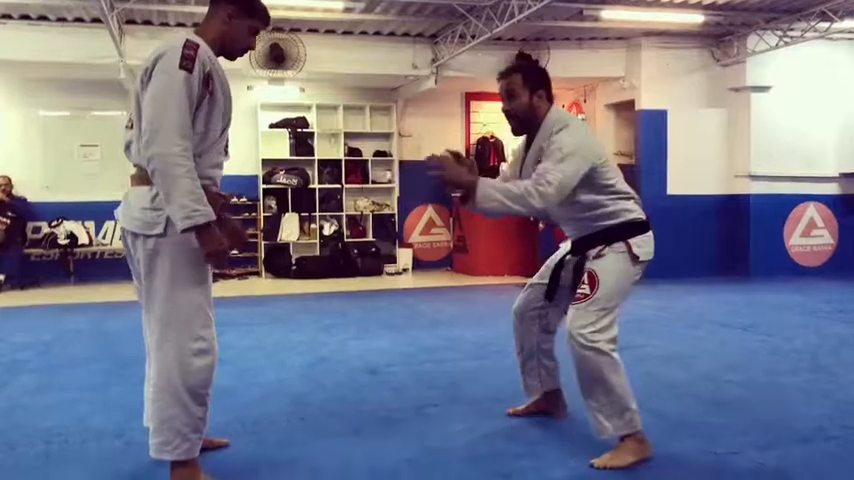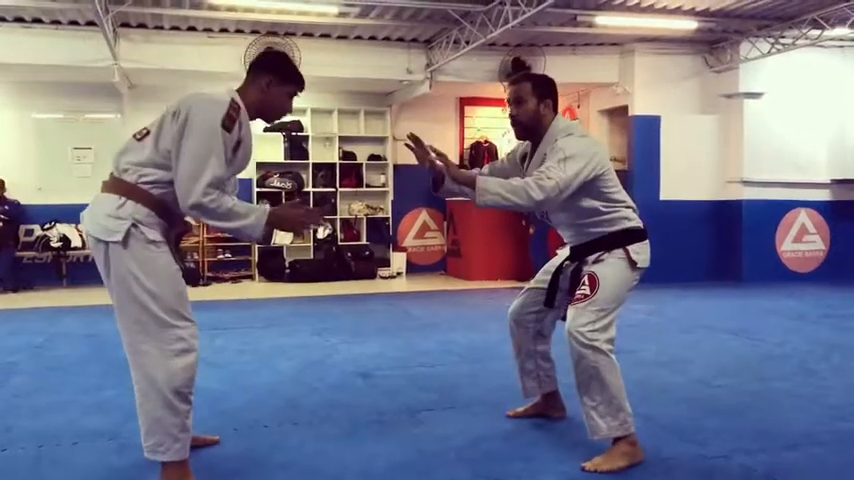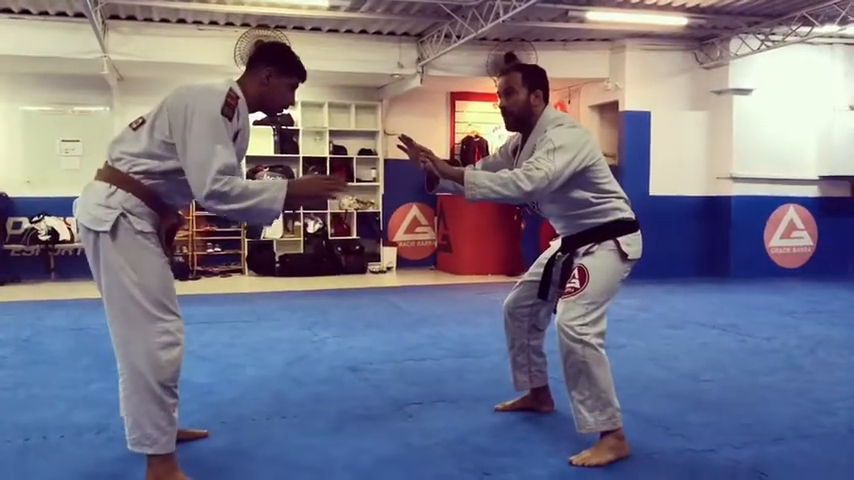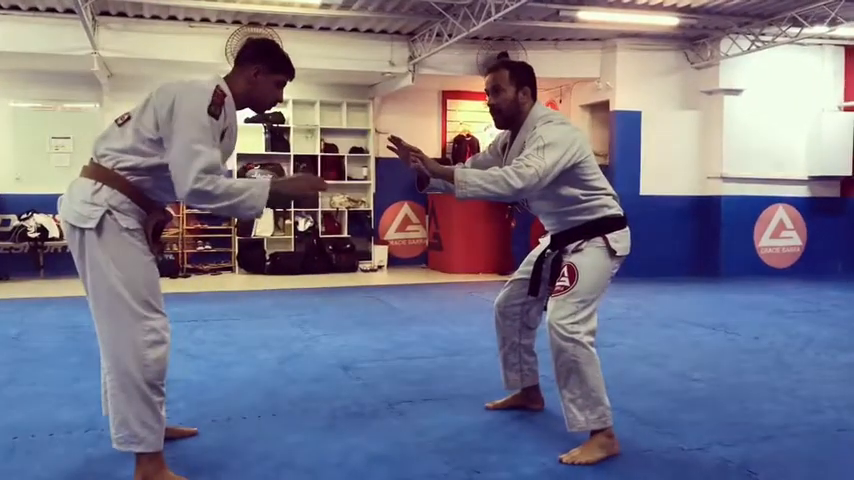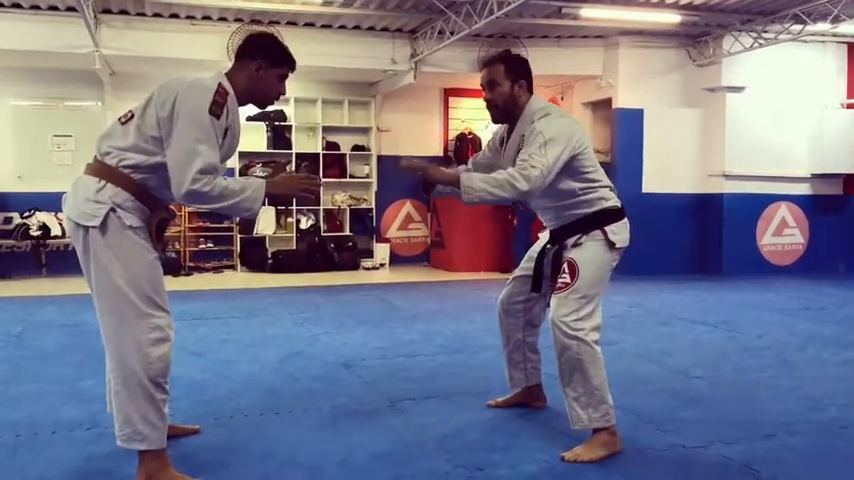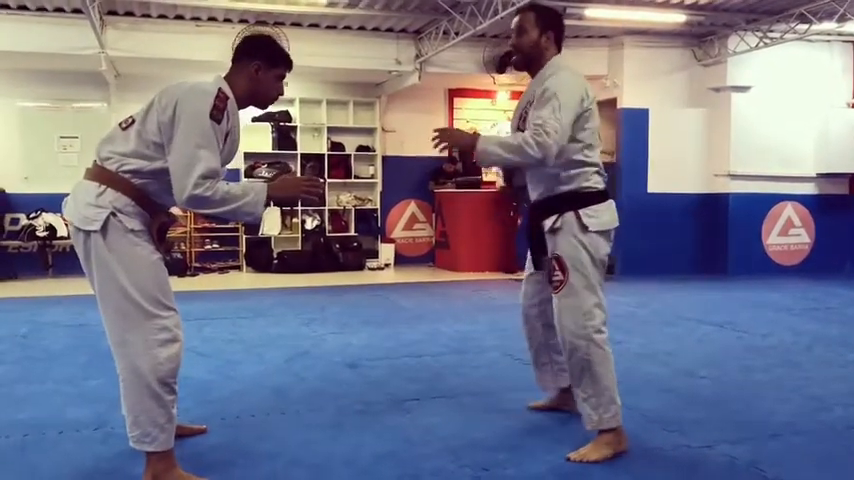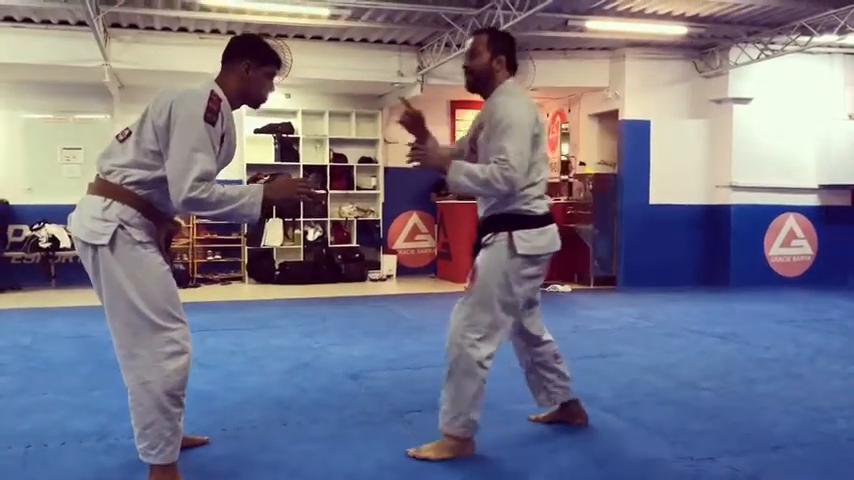
dt=0.7s
person 1, frame 1
left shoulder: (199, 64)
right shoulder: (185, 56)
right elbow: (165, 149)
left wrist: (212, 217)
right wrist: (202, 225)
left hip: (170, 213)
right hip: (167, 216)
left knee: (172, 334)
right knee: (187, 340)
left ankle: (178, 434)
person 1, frame 2
left shoulder: (230, 120)
right shoulder: (216, 112)
left elbow: (209, 196)
right elbow: (200, 198)
left wrist: (270, 217)
right wrist: (269, 218)
left hip: (133, 220)
right hip: (126, 222)
left knee: (157, 338)
right knee: (170, 343)
left ankle: (169, 433)
person 1, frame 3
left shoulder: (228, 110)
right shoulder: (213, 102)
left elbow: (215, 188)
right elbow: (215, 189)
left wrist: (281, 199)
right wrist: (290, 191)
left hip: (129, 211)
right hip: (118, 211)
left knee: (147, 330)
right knee: (155, 336)
left ankle: (155, 425)
person 1, frame 4
left shoulder: (217, 107)
right shoulder: (201, 99)
left elbow: (192, 182)
right elbow: (199, 186)
right wrist: (275, 189)
left hip: (117, 209)
right hip: (103, 209)
left knee: (130, 330)
right knee: (139, 334)
left ankle: (142, 423)
person 1, frame 5
left shoulder: (219, 104)
right shoulder: (203, 95)
left elbow: (190, 181)
right elbow: (194, 185)
left wrist: (258, 191)
right wrist: (270, 188)
left hip: (120, 207)
right hip: (108, 207)
left knee: (133, 326)
right knee: (143, 331)
left ankle: (145, 420)
person 1, frame 6
left shoulder: (215, 105)
right shoulder: (205, 100)
left elbow: (184, 183)
right elbow: (196, 190)
left wrist: (244, 197)
right wrist: (270, 191)
left hip: (119, 211)
right hip: (108, 212)
left knee: (147, 329)
right knee: (154, 335)
left ankle: (157, 422)
person 1, frame 7
left shoulder: (210, 109)
right shoulder: (199, 105)
right elbow: (192, 193)
left wrist: (211, 211)
right wrist: (266, 193)
left hip: (125, 223)
right hip: (116, 225)
left knee: (152, 340)
right knee: (163, 346)
left ankle: (162, 433)
person 2, frame 1
left shoulder: (570, 137)
right shoulder: (531, 143)
left elbow: (538, 197)
right elbow: (509, 195)
left wrist: (471, 184)
right wrist: (471, 181)
left hip: (619, 243)
right hip: (583, 244)
left knee: (586, 331)
right knee: (530, 311)
left ankle: (633, 438)
right ankle: (548, 396)
person 2, frame 2
left shoulder: (575, 146)
right shoulder: (529, 150)
left elbow: (538, 192)
right elbow: (487, 179)
left wrist: (465, 179)
right wrist: (440, 172)
left hip: (617, 249)
right hip: (578, 250)
left knee: (585, 332)
right knee: (526, 316)
left ankle: (625, 442)
right ankle: (548, 399)
person 2, frame 3
left shoulder: (565, 136)
right shoulder: (522, 141)
left elbow: (526, 183)
right elbow: (483, 173)
left wrist: (451, 173)
right wrist: (435, 171)
left hip: (608, 241)
right hip: (571, 241)
left knee: (575, 325)
right knee: (520, 309)
left ankle: (612, 436)
right ankle: (538, 392)
person 2, frame 4
left shoulder: (554, 132)
right shoulder: (511, 138)
left elbow: (518, 181)
right elbow: (473, 171)
left wrist: (442, 171)
right wrist: (426, 170)
left hip: (596, 238)
right hip: (560, 238)
left knee: (566, 325)
right knee: (511, 307)
left ankle: (602, 434)
right ankle: (528, 390)
person 2, frame 5
left shoulder: (552, 126)
right shoulder: (509, 132)
left elbow: (524, 181)
right elbow: (476, 171)
left wrist: (447, 177)
right wrist: (434, 174)
left hip: (596, 231)
right hip: (560, 232)
left knee: (570, 321)
right knee: (515, 304)
left ankle: (604, 431)
right ankle: (530, 388)
person 2, frame 6
left shoulder: (561, 83)
right shoulder: (541, 86)
left elbow: (540, 146)
left wrist: (476, 143)
right wrist: (488, 148)
left hip: (578, 216)
right hip: (556, 216)
left knee: (579, 320)
right knee: (536, 307)
left ankle: (609, 431)
right ankle: (565, 392)
person 2, frame 7
left shoulder: (511, 108)
right shoulder: (494, 110)
left elbow: (505, 178)
right elbow: (462, 159)
left wrist: (444, 166)
right wrist: (425, 138)
left hip: (515, 236)
right hip: (520, 234)
left knee: (470, 331)
right knee: (525, 326)
left ankle: (457, 435)
right ankle: (567, 405)
